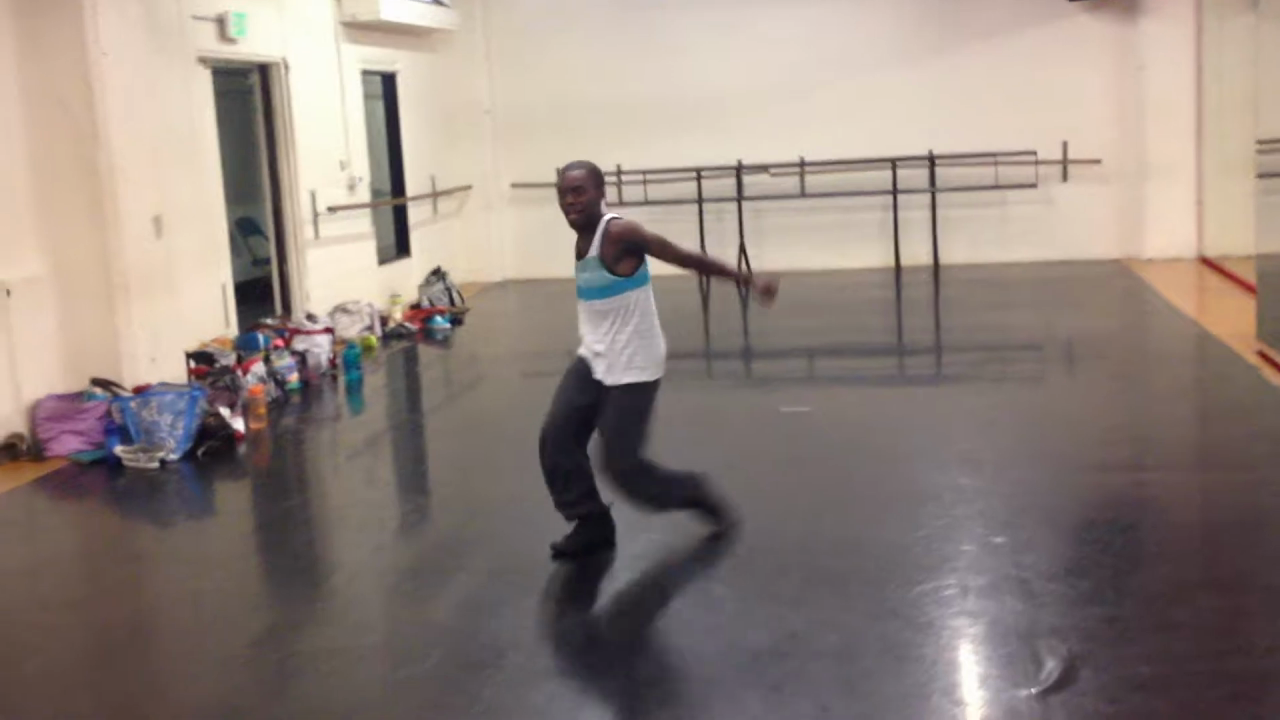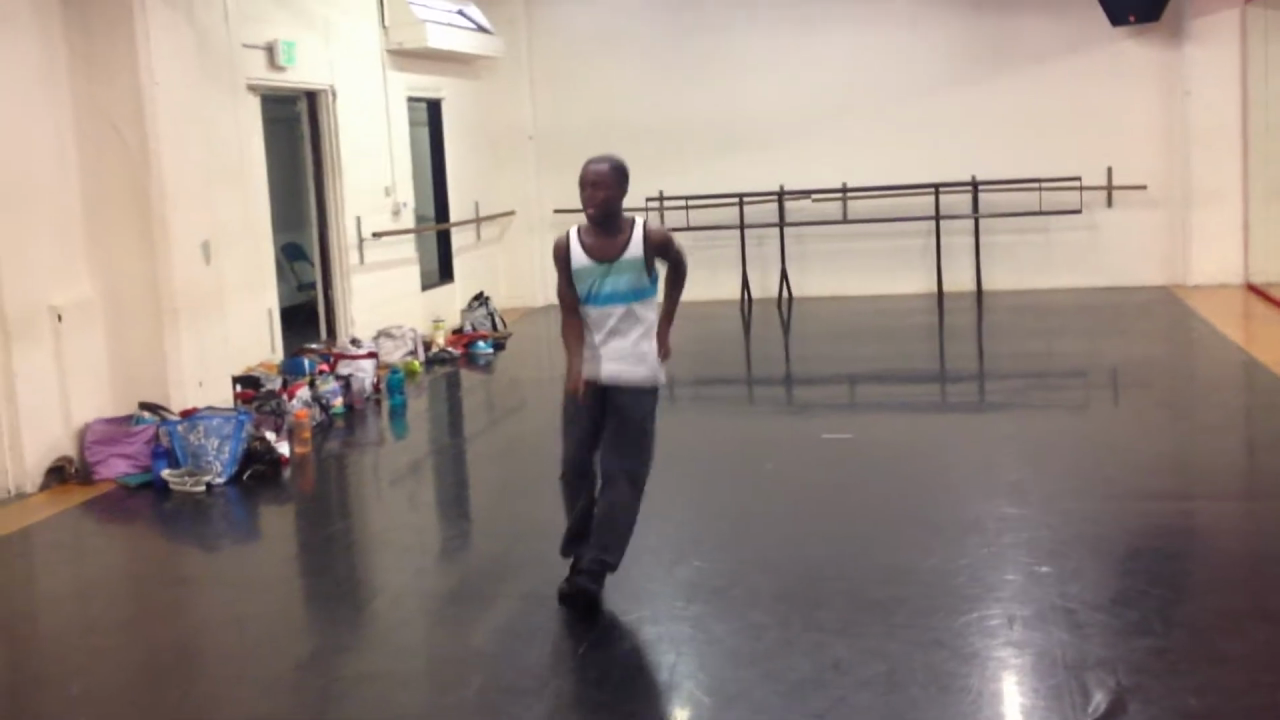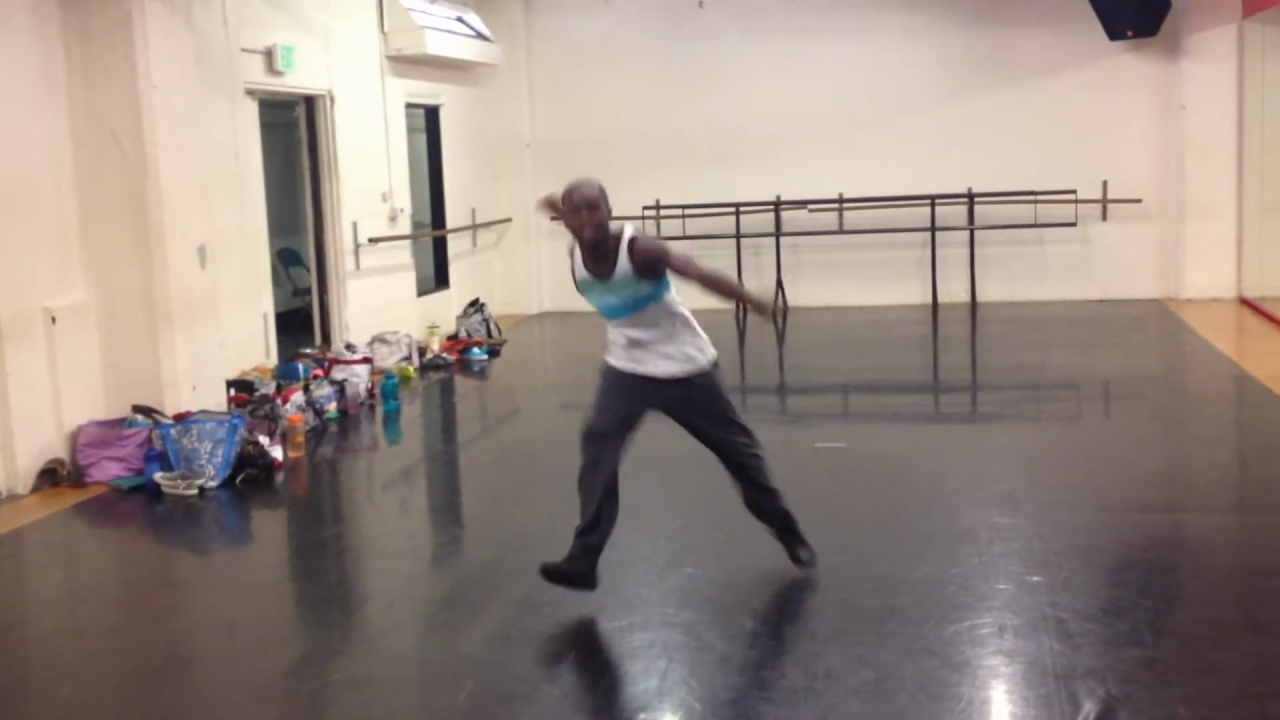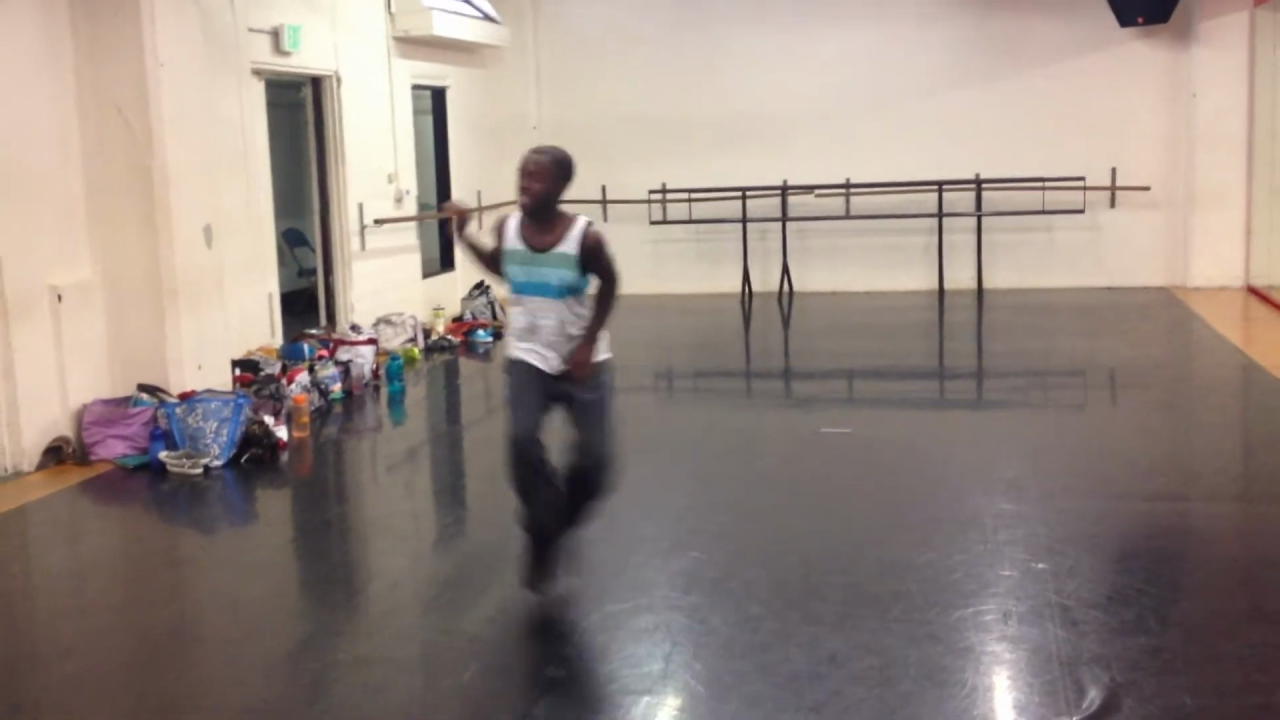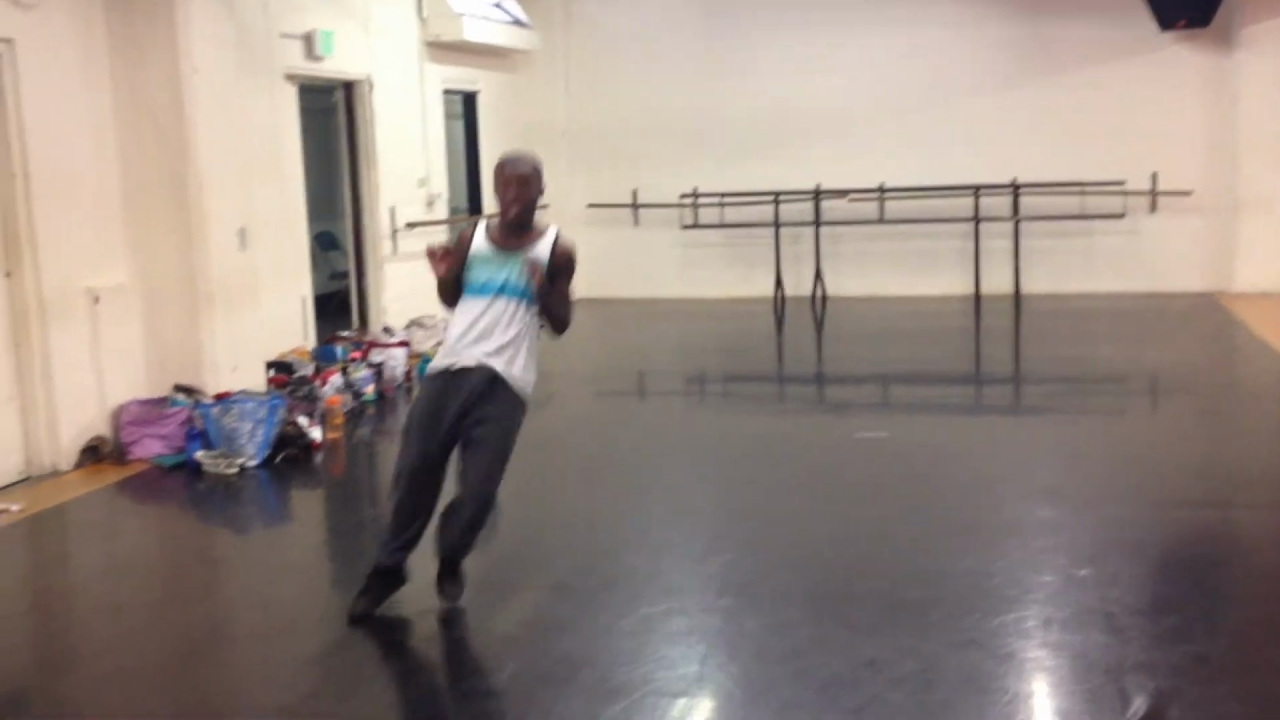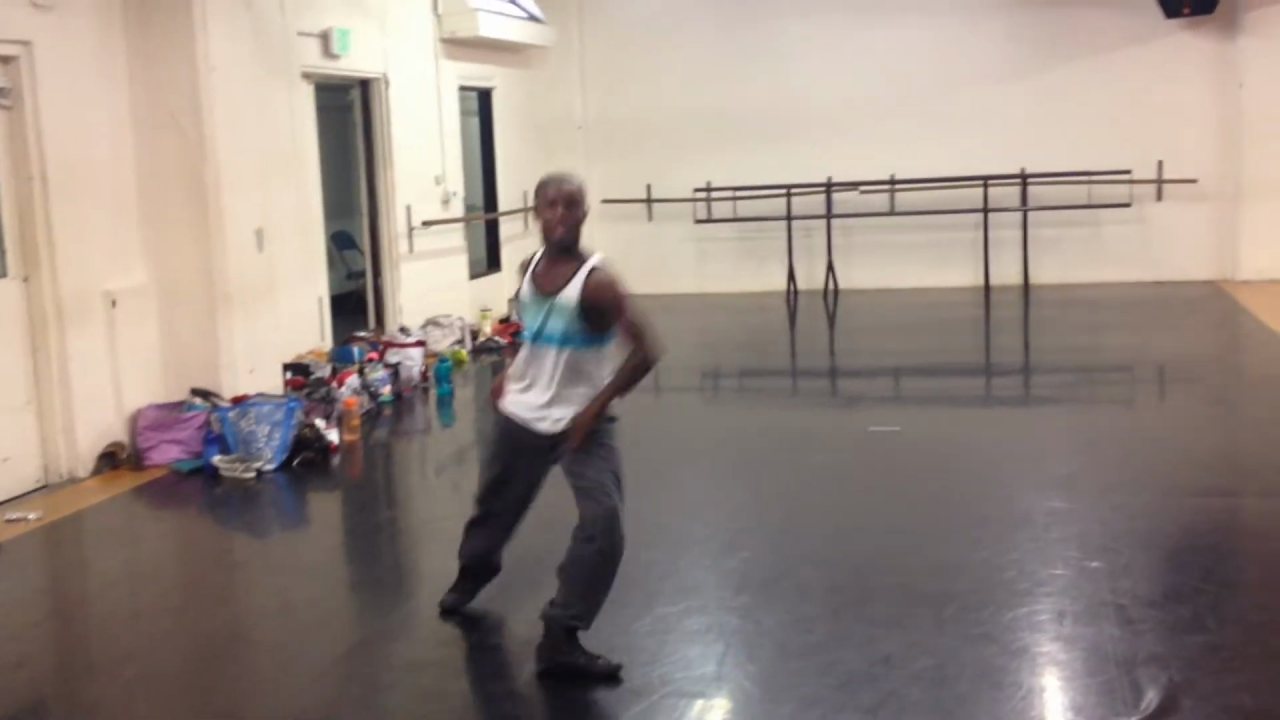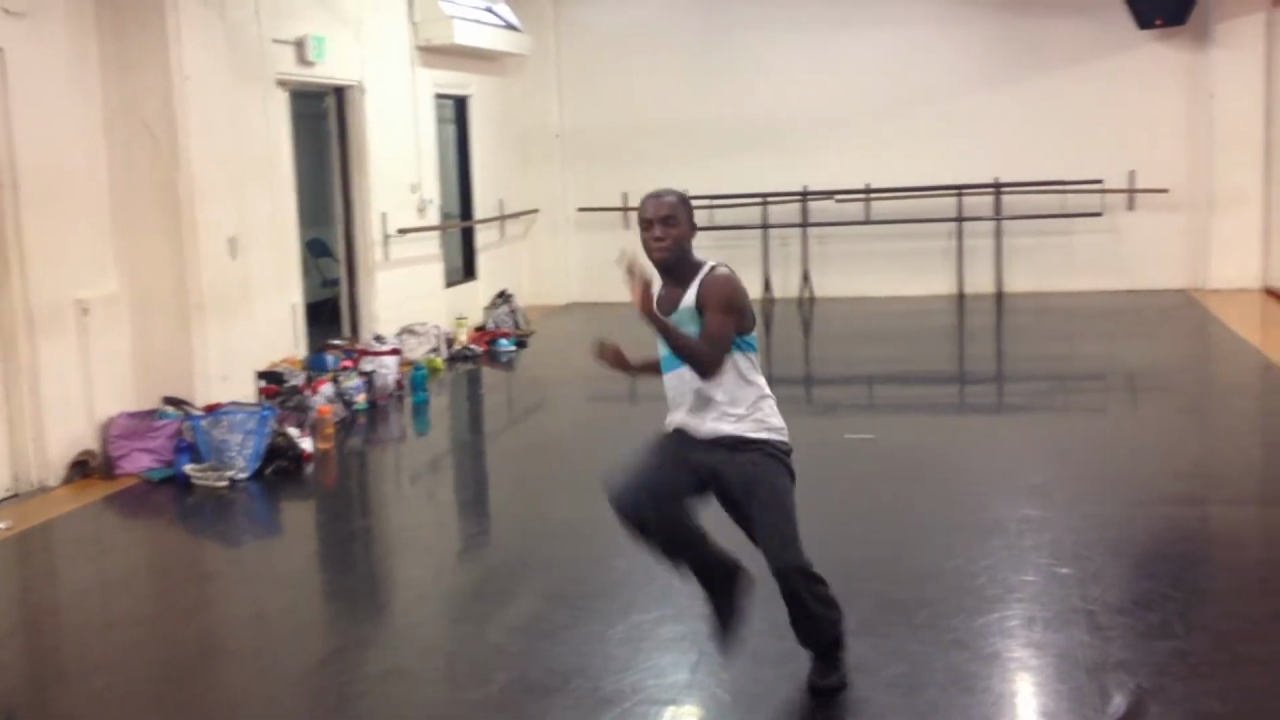
dt=0.4s
person 1, frame 1
left shoulder: (618, 230)
right shoulder: (588, 232)
left elbow: (689, 258)
left wrist: (749, 282)
right wrist: (581, 205)
left hip: (632, 367)
right hip: (594, 358)
left knee: (624, 465)
right knee: (554, 439)
left ankle: (695, 494)
right ankle: (592, 523)
person 1, frame 2
left shoulder: (650, 236)
right shoulder: (566, 247)
left elbow: (673, 279)
right elbow: (570, 314)
left wrist: (665, 326)
right wrist: (575, 368)
left hip: (634, 375)
right hip: (588, 371)
left knee: (622, 472)
right knee: (576, 465)
left ankle: (594, 572)
right ankle: (582, 559)
person 1, frame 3
left shoulder: (637, 247)
right shoulder: (577, 256)
left elbow: (695, 271)
right elbow: (590, 235)
left wrist: (750, 300)
left hip: (683, 362)
right hip: (627, 365)
left knee: (732, 444)
right knee: (598, 439)
left ankle: (785, 528)
right ankle: (584, 558)
person 1, frame 4
left shoulder: (586, 238)
right shoulder: (507, 227)
left elbow: (609, 286)
left wrist: (589, 341)
right wrist: (465, 237)
left hip: (581, 360)
right hip: (527, 356)
left knee: (595, 457)
right knee: (522, 442)
left ankle: (560, 525)
right ankle: (543, 537)
person 1, frame 5
left shoulder: (556, 251)
right shoulder: (473, 237)
left elbow: (560, 323)
left wrist: (544, 292)
right wrist: (443, 274)
left hip: (503, 381)
right hip: (451, 370)
left knee: (477, 489)
right knee: (415, 470)
left ankle: (449, 564)
right ankle: (387, 570)
person 1, frame 6
left shoulder: (598, 283)
right shoulder: (529, 270)
left elbow: (644, 354)
left wrist: (595, 409)
right wrist: (503, 381)
left hip: (582, 418)
right hip: (522, 414)
left knee: (603, 521)
right knee: (495, 507)
left ankle: (560, 637)
right ankle: (475, 571)
person 1, frame 7
left shoulder: (721, 285)
right shoulder: (659, 296)
left elbow: (709, 362)
left wrist: (651, 317)
right wrist: (631, 364)
left hip: (749, 437)
right hip: (693, 433)
left knee: (785, 561)
right knee: (632, 501)
left ankle: (827, 650)
right ankle: (719, 575)
